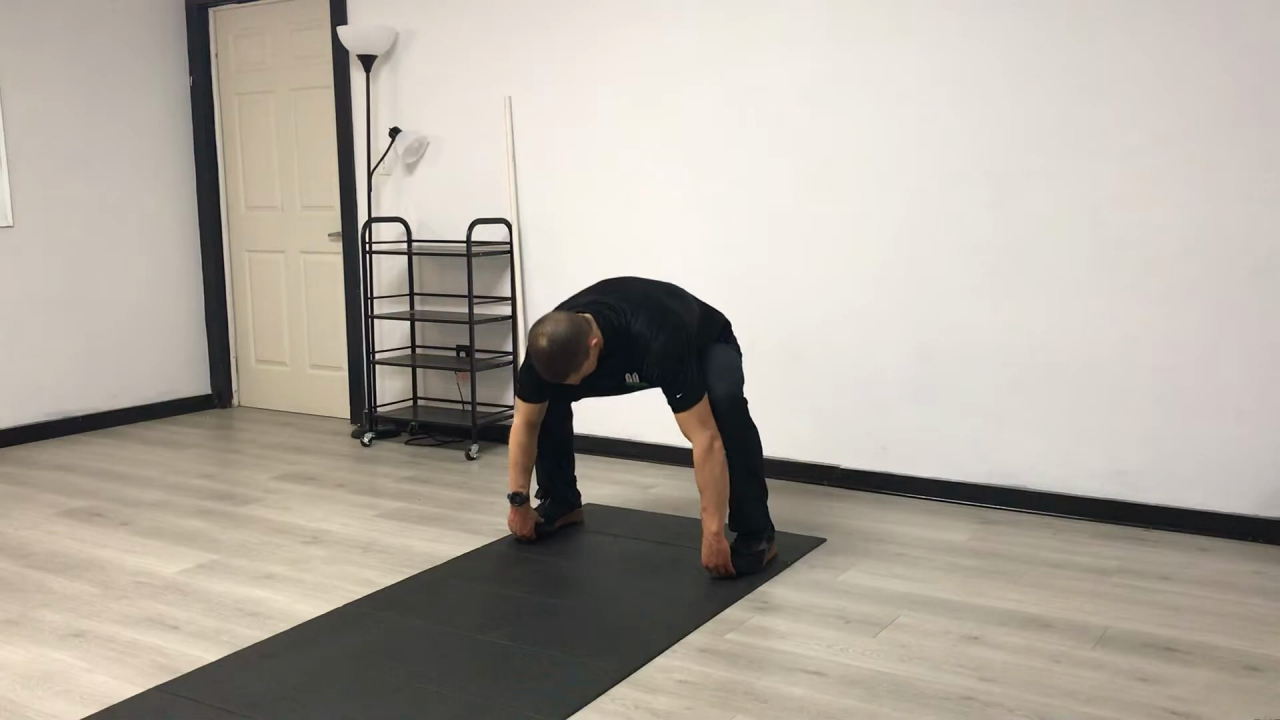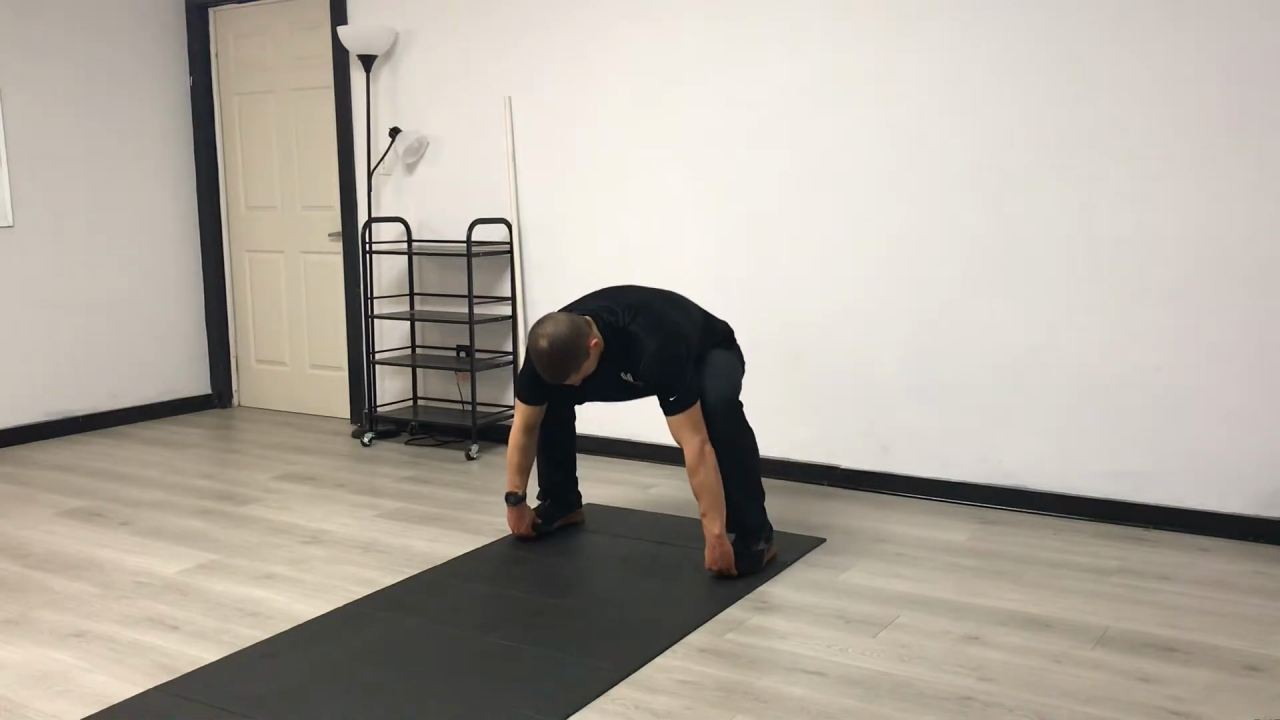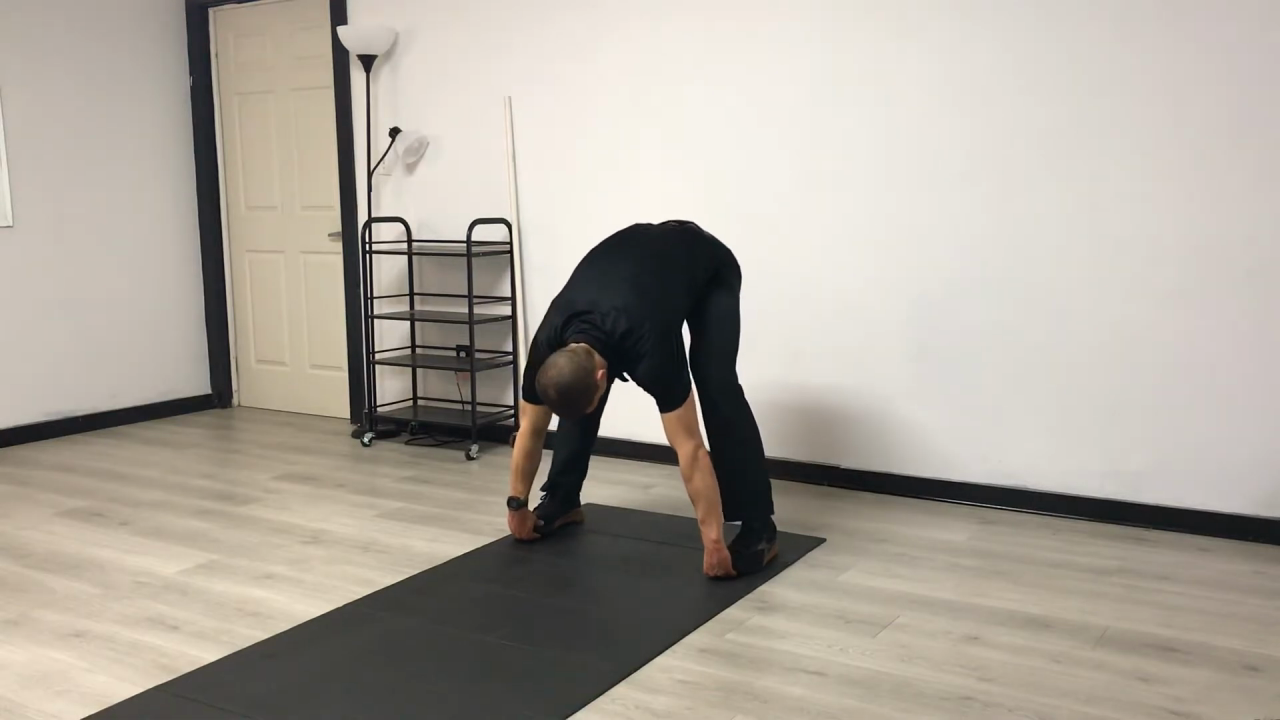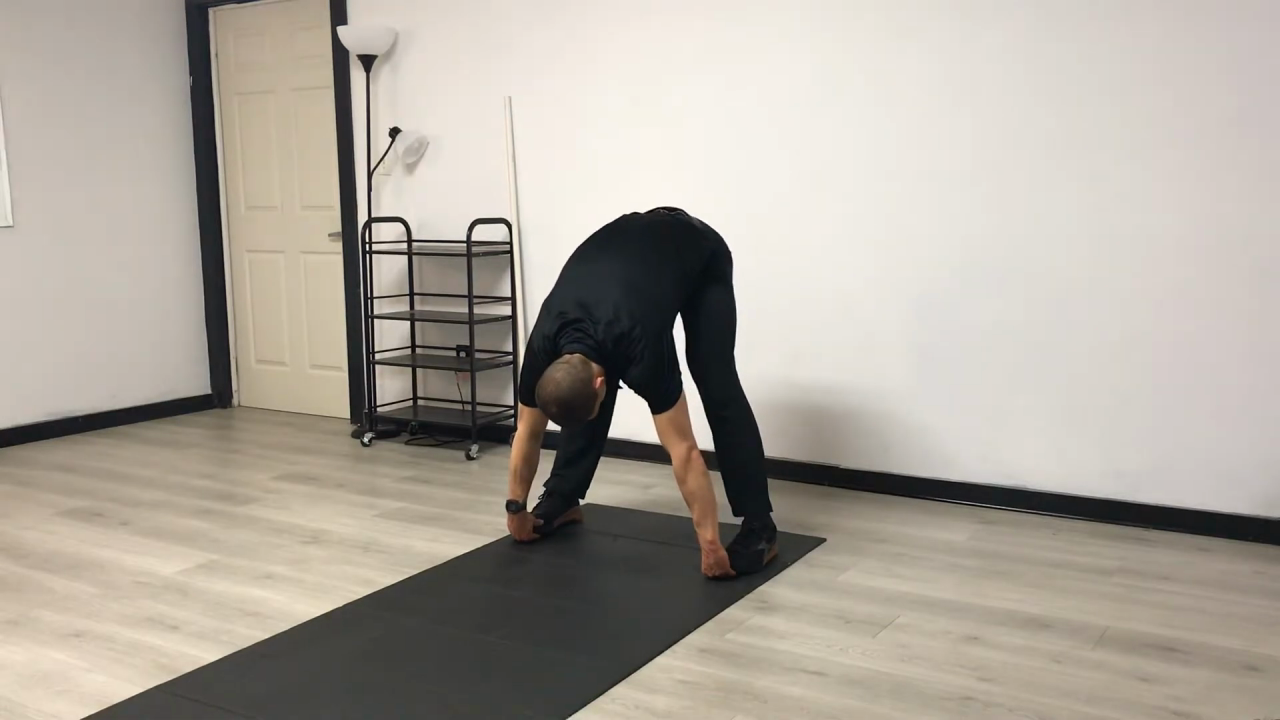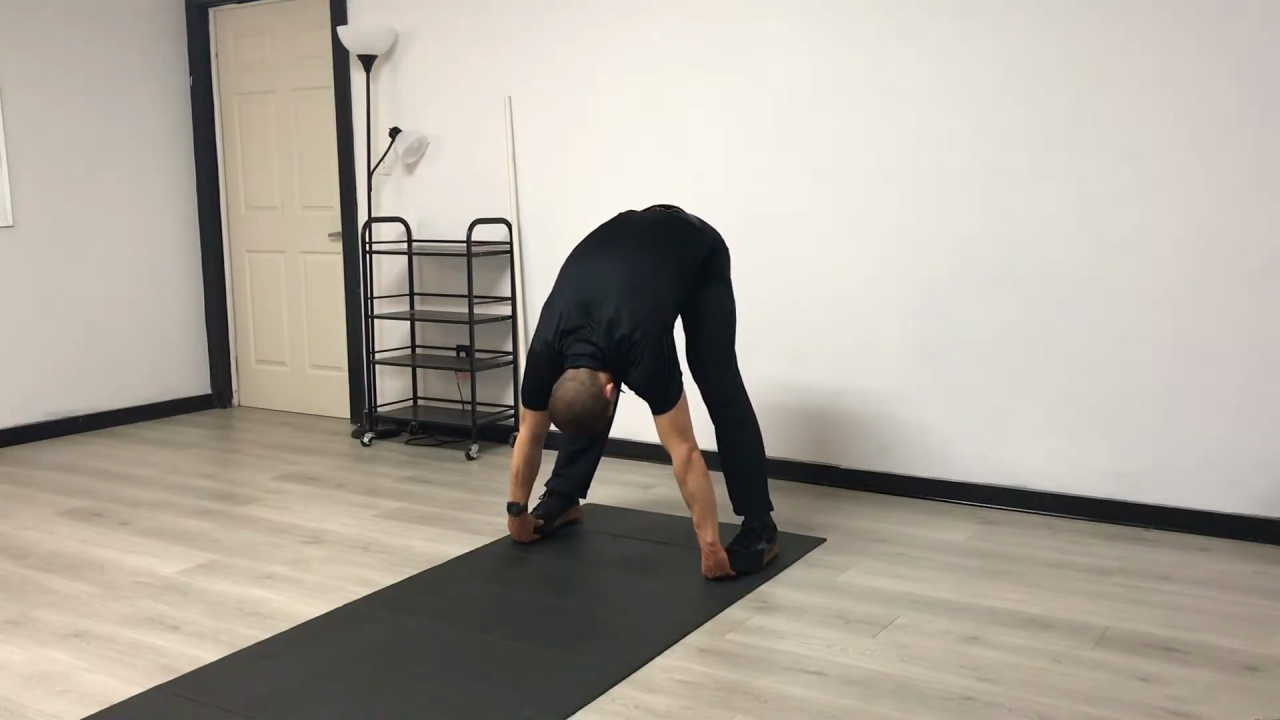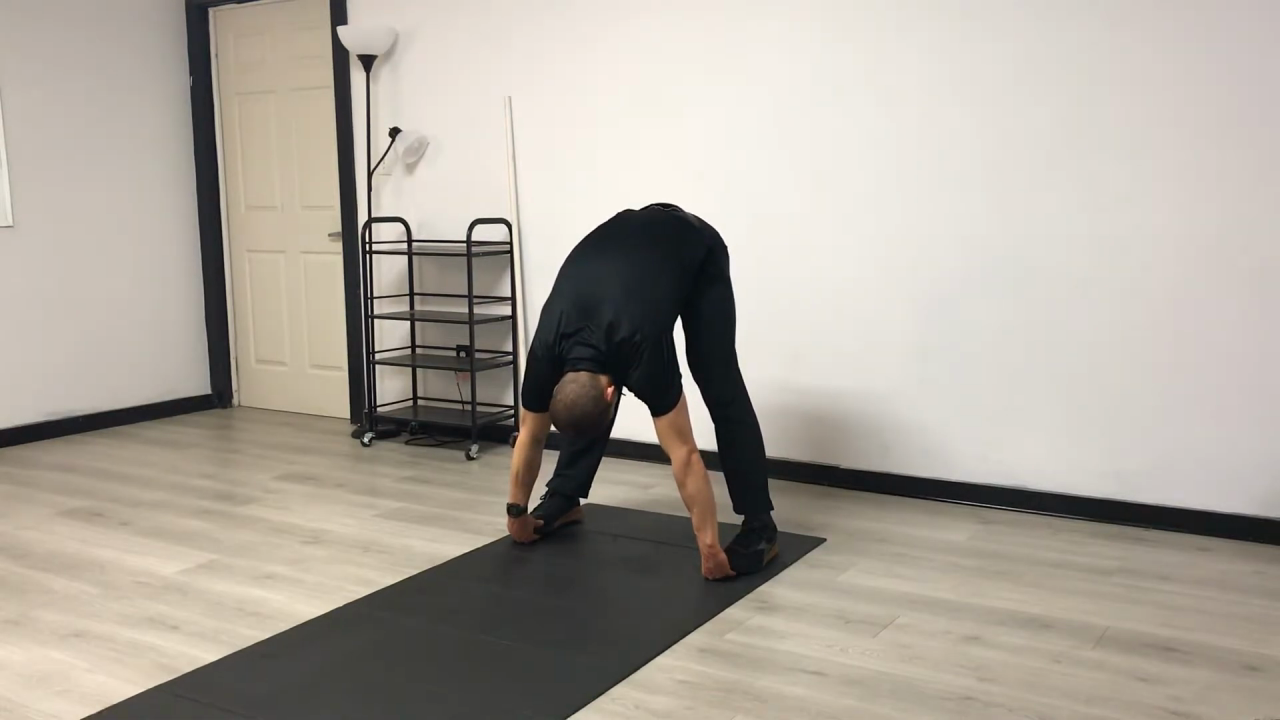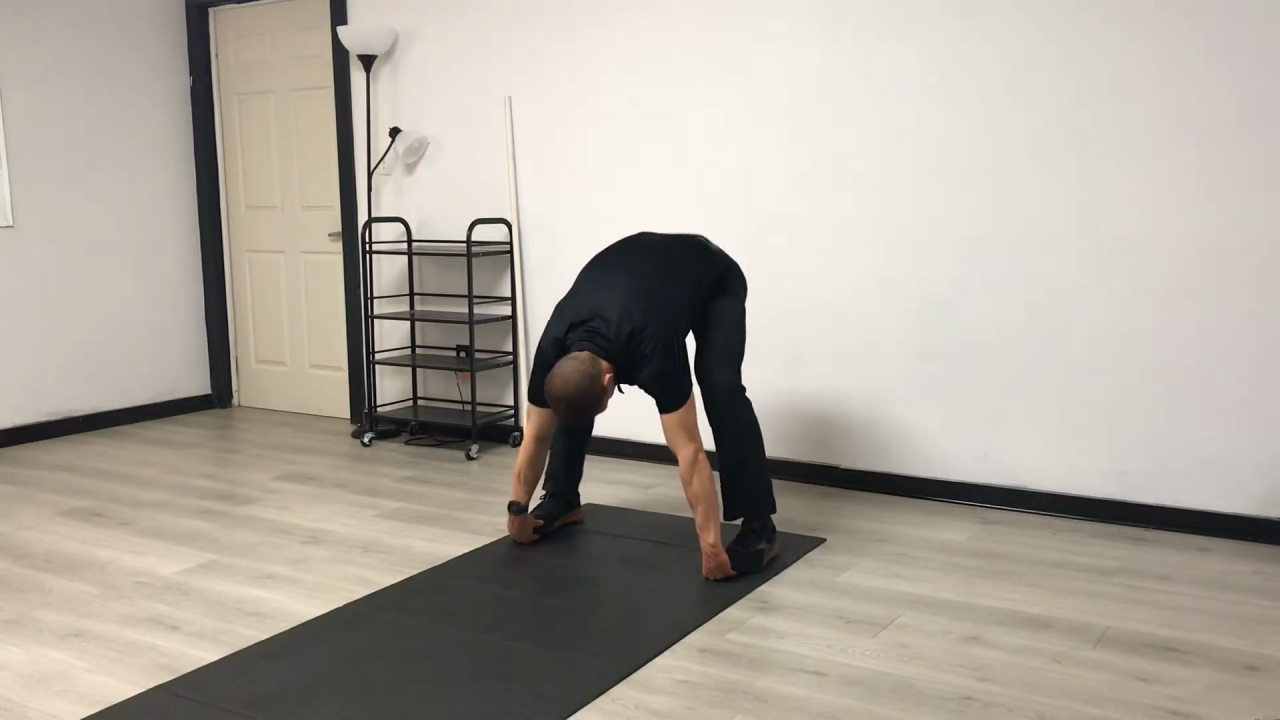
dt=0.7s
person 1, frame 1
left shoulder: (658, 344)
right shoulder: (550, 346)
left elbow: (705, 439)
right elbow: (525, 424)
left wrist: (713, 534)
right wrist: (518, 502)
left hip: (706, 345)
left knee: (724, 402)
right knee: (546, 398)
left ankle: (756, 533)
right ankle: (562, 503)
person 1, frame 2
left shoulder: (656, 348)
right shoulder: (550, 348)
left elbow: (695, 445)
right elbow: (524, 427)
left wrist: (715, 537)
right wrist: (515, 502)
left hip: (709, 351)
left knee: (719, 406)
right knee: (550, 399)
left ankle: (755, 533)
right ankle: (563, 503)
person 1, frame 3
left shoulder: (648, 350)
right shoulder: (550, 348)
left elbow: (689, 448)
right elbow: (530, 431)
left wrist: (713, 540)
right wrist: (517, 506)
left hip: (710, 270)
left knee: (718, 389)
right knee: (575, 392)
left ankle: (758, 528)
right ankle: (562, 501)
person 1, frame 4
left shoulder: (640, 353)
right shoulder: (543, 351)
left elbow: (683, 450)
right elbow: (527, 433)
left wrist: (710, 543)
right wrist: (515, 509)
left hip: (702, 257)
left knee: (718, 389)
right knee: (585, 403)
left ankle: (759, 526)
right ankle: (562, 499)
person 1, frame 5
left shoulder: (642, 353)
right shoulder: (546, 354)
left elbow: (684, 452)
right elbow: (529, 436)
left wrist: (710, 544)
right wrist: (516, 512)
left hip: (699, 253)
left knee: (720, 389)
right knee: (584, 405)
left ankle: (759, 525)
right ankle: (563, 500)
person 1, frame 6
left shoulder: (641, 355)
right shoulder: (546, 357)
left elbow: (683, 454)
right elbow: (530, 438)
left wrist: (709, 545)
right wrist: (516, 513)
left hip: (697, 252)
left knee: (721, 390)
right knee: (587, 404)
left ankle: (759, 525)
right ankle: (564, 500)
person 1, frame 7
left shoulder: (652, 350)
right shoulder: (555, 350)
left elbow: (689, 452)
right elbow: (536, 436)
left wrist: (711, 544)
right wrist: (517, 510)
left hip: (714, 280)
left knee: (721, 390)
right knee: (574, 410)
left ankle: (759, 526)
right ankle: (562, 500)
